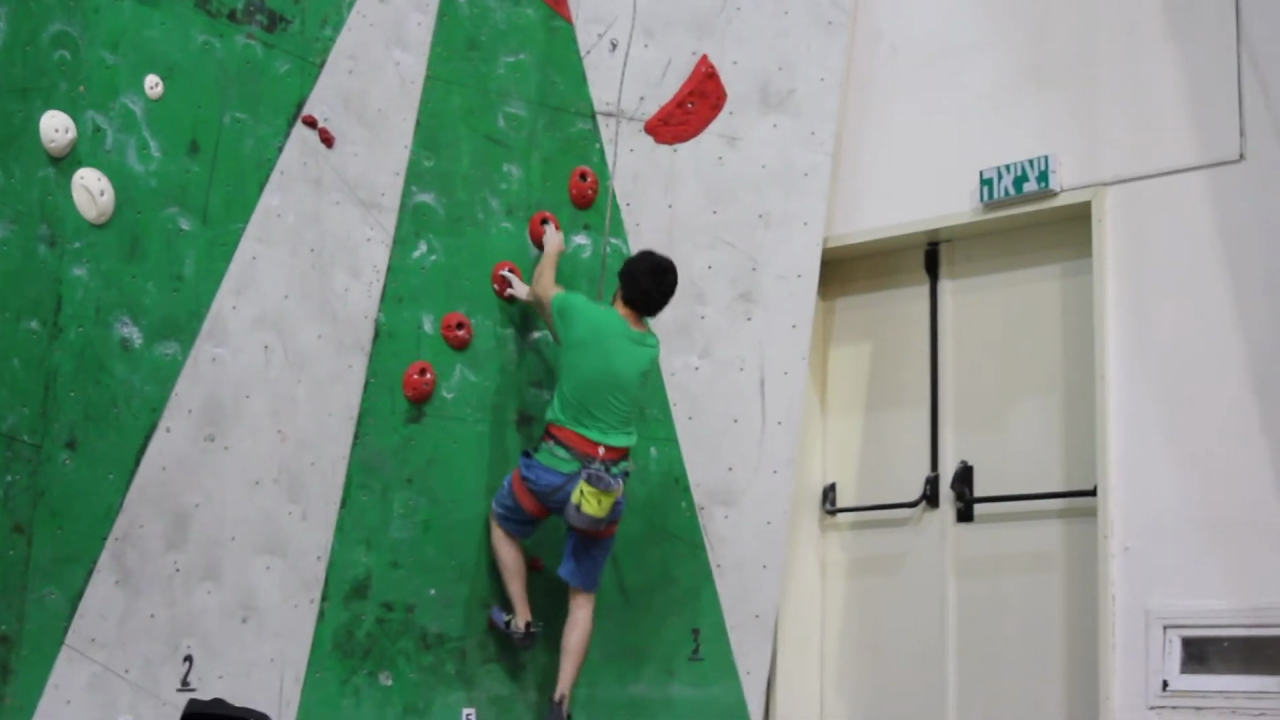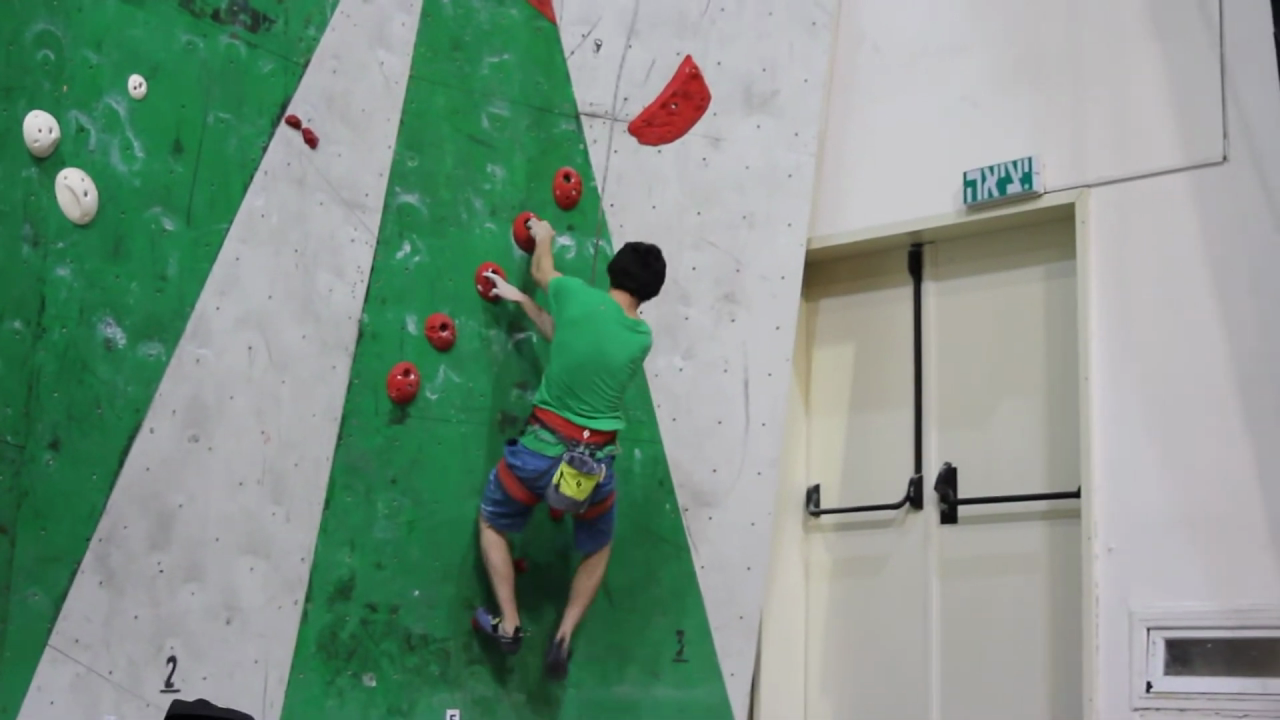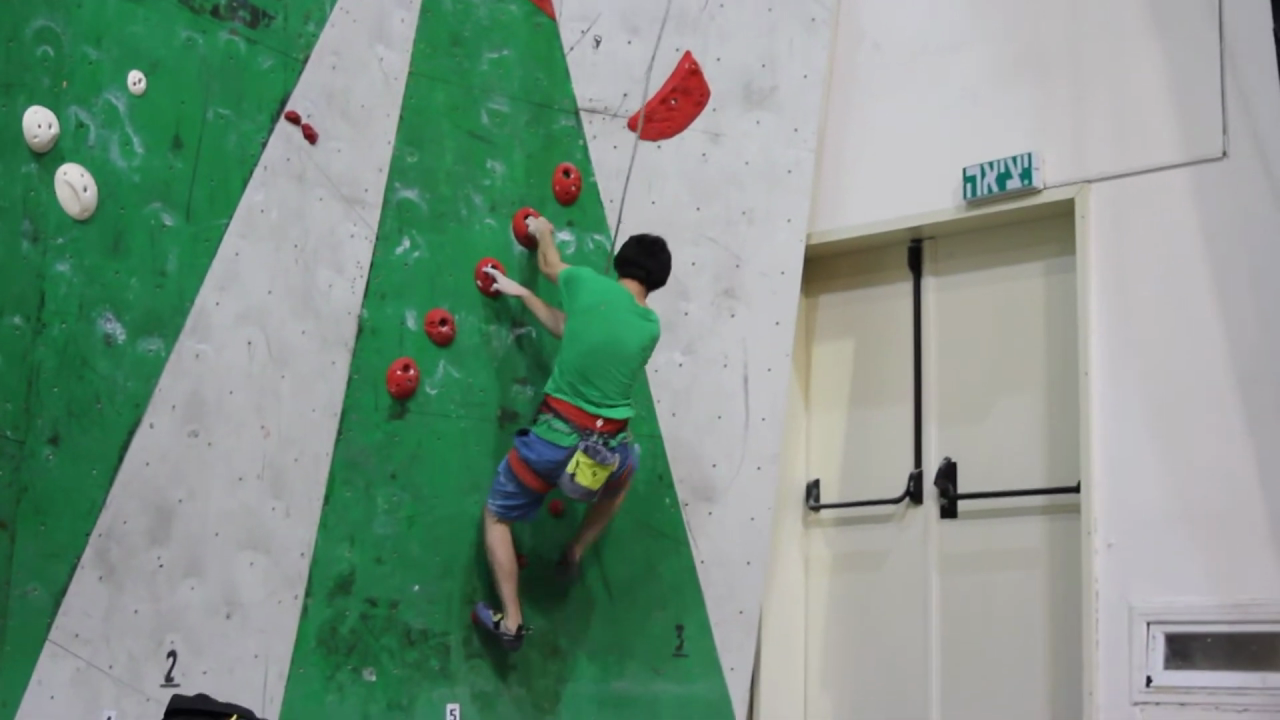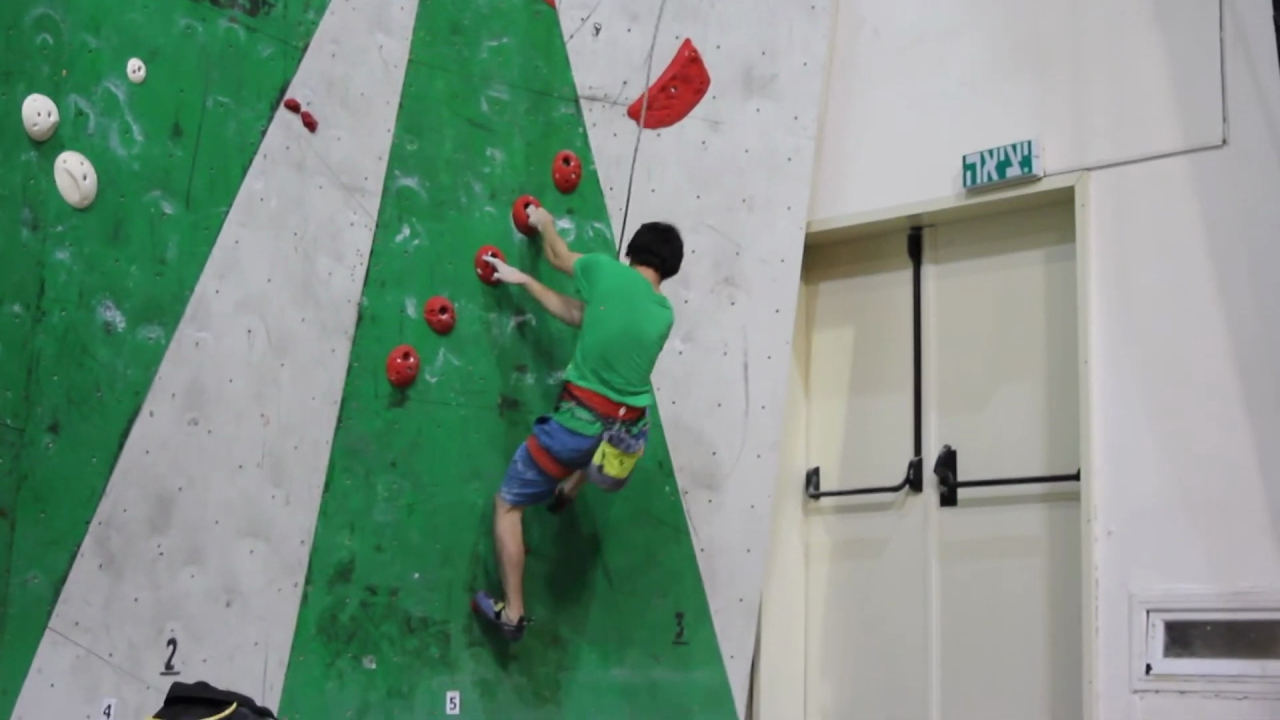
dt=0.2s
person 1, frame 1
left shoulder: (584, 315)
right shoulder: (650, 347)
left elbow: (543, 287)
left wrist: (552, 248)
right wrist: (534, 296)
left hip: (556, 467)
right hip: (608, 485)
left knee: (501, 520)
right knee: (581, 597)
left ankle: (521, 619)
person 1, frame 2
left shoulder: (579, 298)
right shoulder: (641, 338)
left elbow: (541, 271)
left wrist: (543, 237)
right wrist: (523, 302)
left hip: (540, 450)
right hip: (594, 465)
left knee: (490, 523)
right knee: (597, 549)
left ankle: (508, 624)
right ankle: (563, 636)
person 1, frame 3
left shoulder: (591, 285)
right shoulder: (651, 327)
left elbow: (550, 264)
left wrist: (543, 232)
right wrist: (523, 295)
left hip: (554, 438)
right hip: (606, 451)
left knee: (496, 517)
right knee: (624, 472)
left ankle: (510, 622)
right ankle: (576, 550)
person 1, frame 4
left shoulder: (609, 271)
right shoulder: (665, 313)
left elbow: (558, 256)
left wrist: (545, 224)
right wrist: (527, 282)
left hip: (576, 424)
right hip: (625, 435)
left knee: (508, 504)
left ankle: (512, 613)
right ankle: (568, 488)
